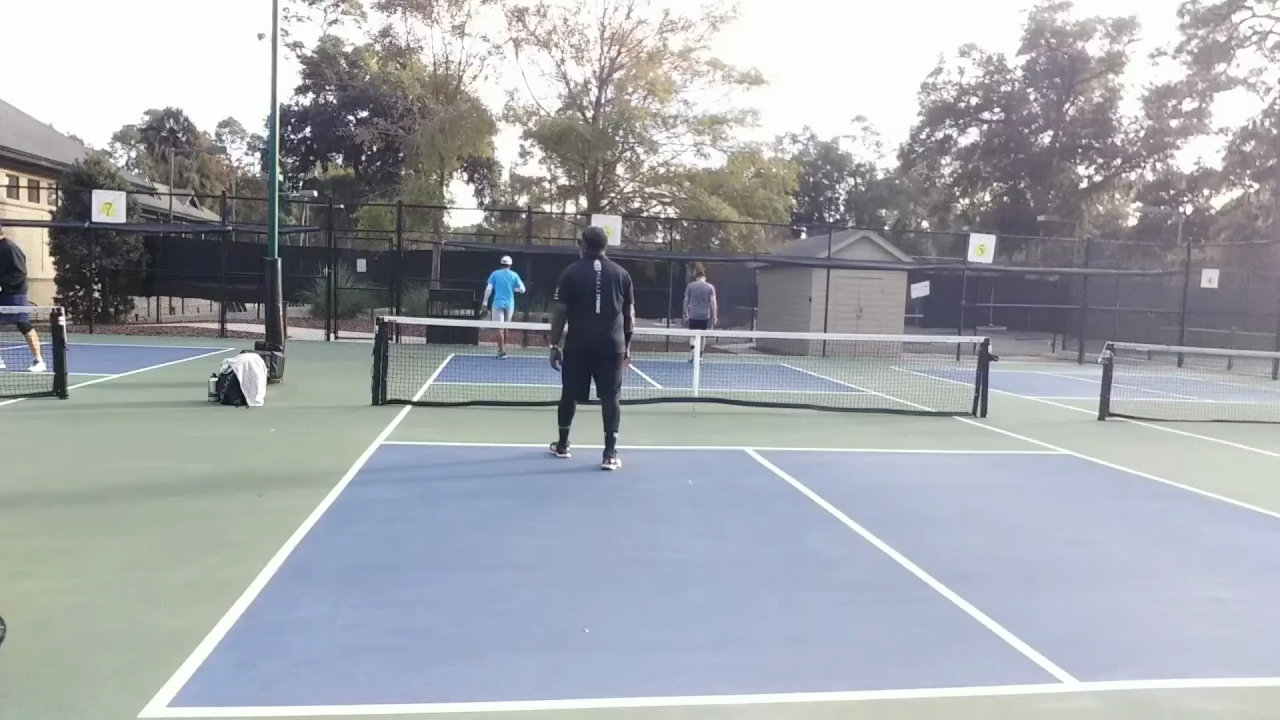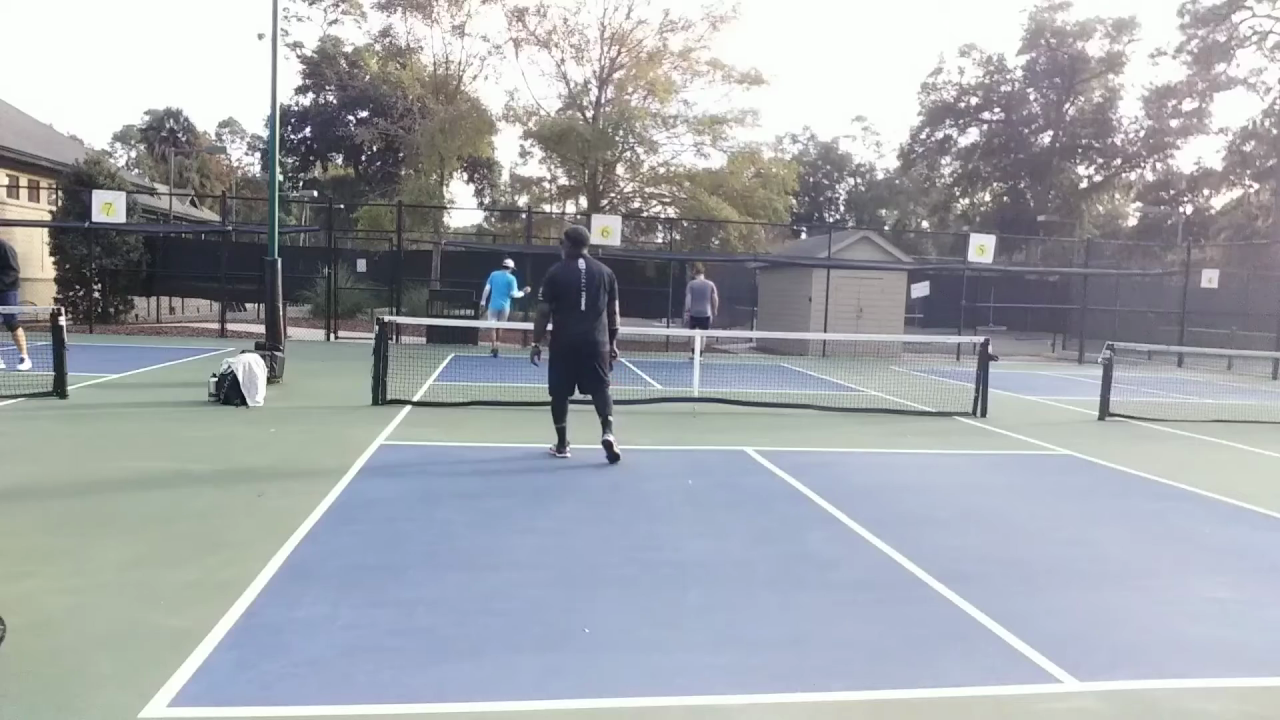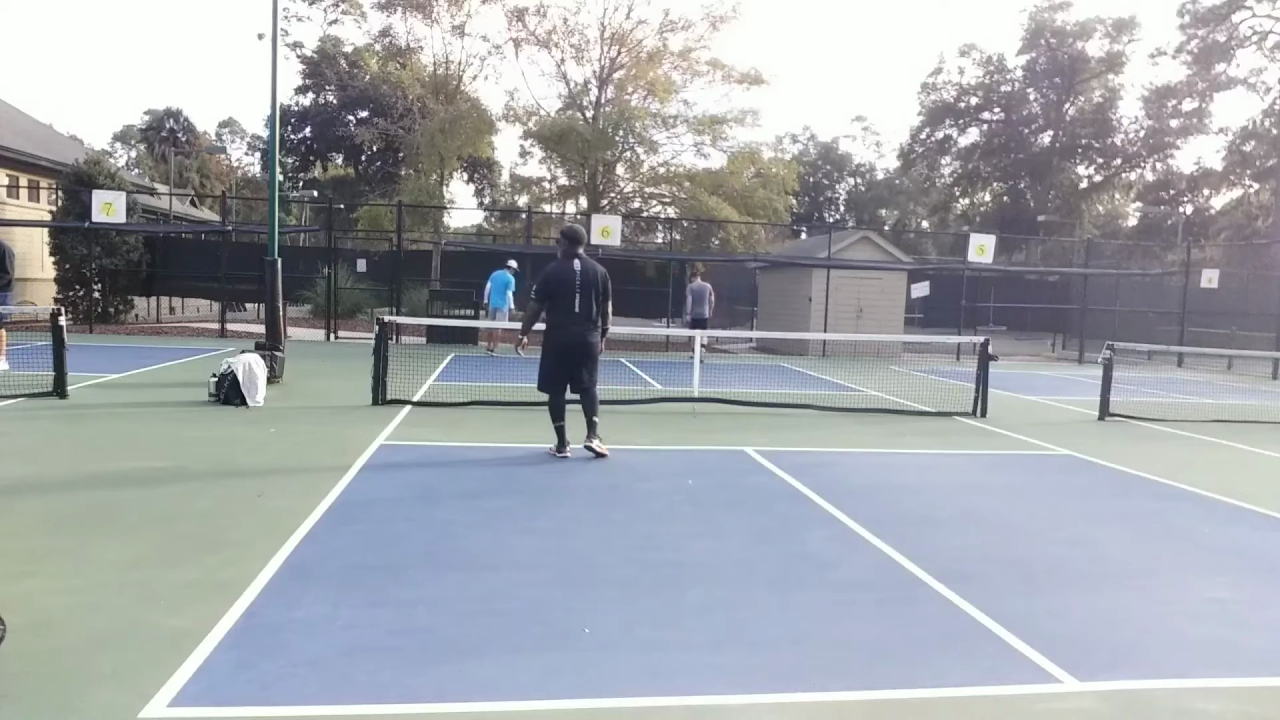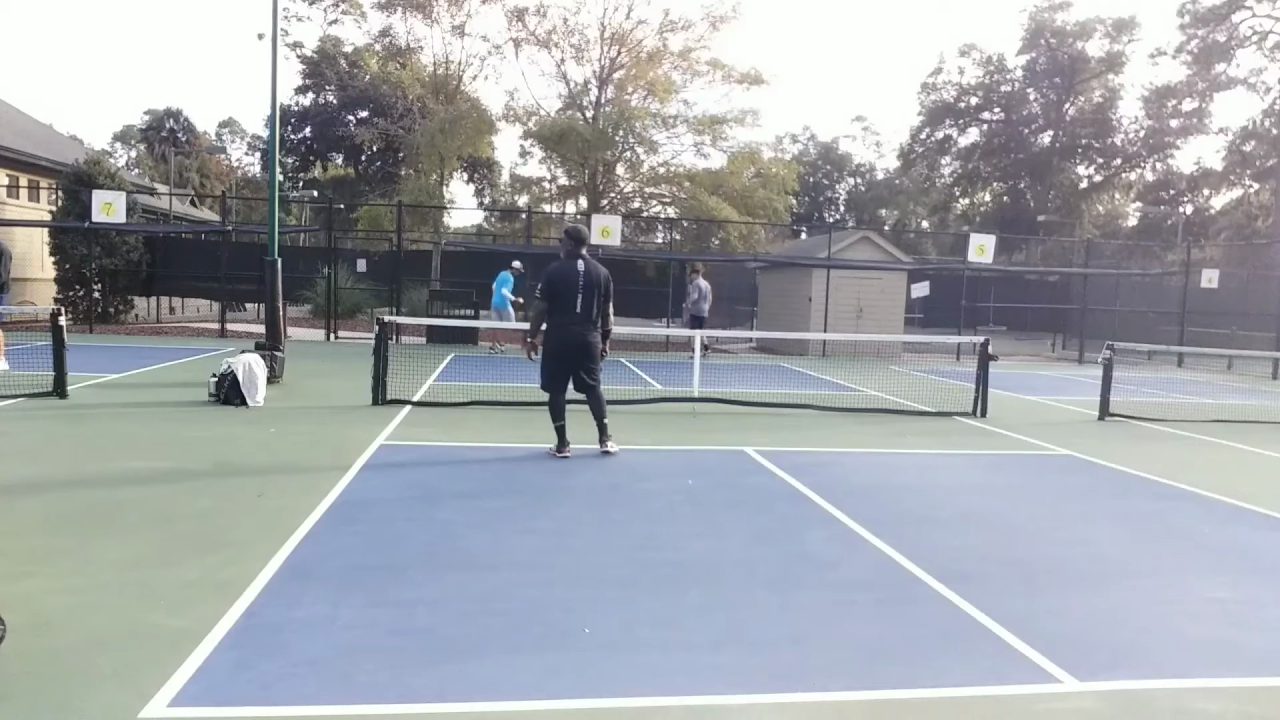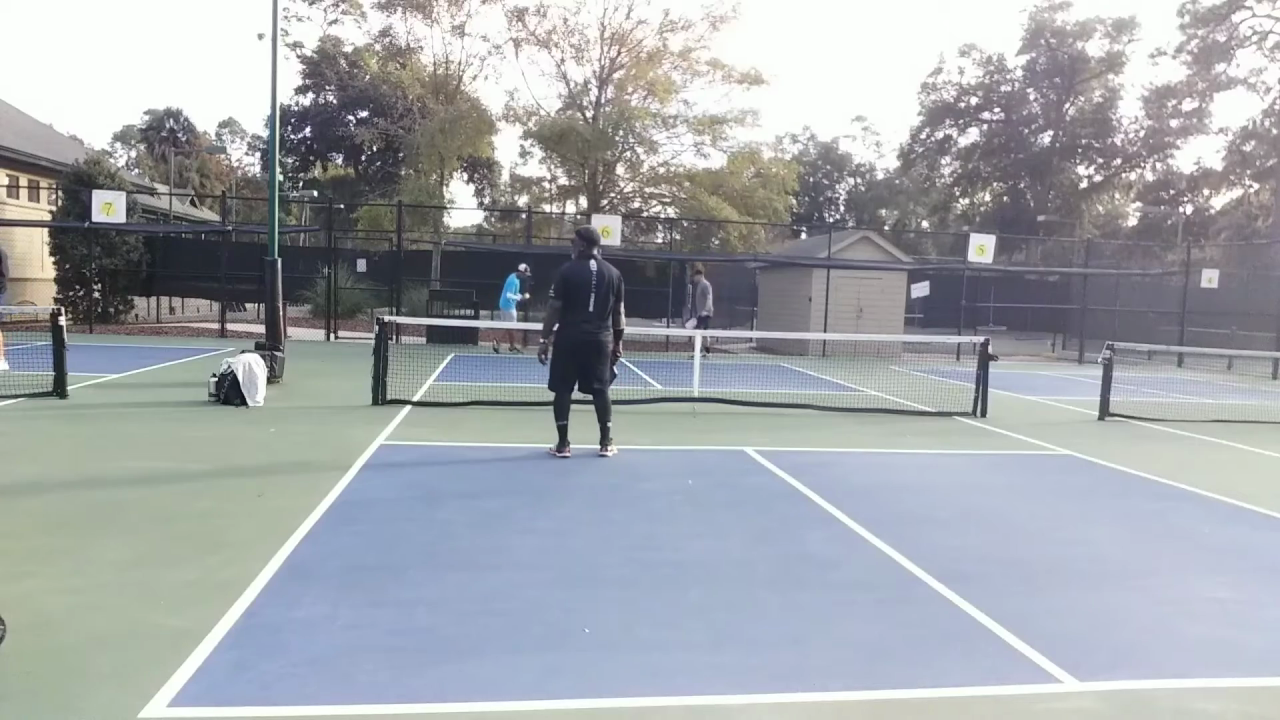
dt=0.3s
person 1, frame 1
left shoulder: (571, 273)
right shoulder: (621, 273)
left elbow: (560, 313)
right elbow: (629, 314)
left wrist: (555, 345)
right wrist: (626, 345)
left hip: (578, 344)
right hip: (611, 344)
left knee: (570, 395)
right knee: (610, 396)
left ankle: (562, 445)
right ankle: (610, 453)
person 1, frame 2
left shoulder: (556, 272)
right shoulder: (605, 272)
left elbow: (543, 311)
right elbow: (613, 311)
left wrist: (536, 342)
right wrist: (612, 341)
left hip: (564, 342)
right hip: (596, 341)
left knee: (560, 393)
right knee: (601, 389)
left ankle: (562, 444)
right ankle: (607, 434)
person 1, frame 3
left shoulder: (551, 271)
right shoulder: (599, 272)
left elbow: (535, 308)
right elbow: (606, 310)
left wrist: (523, 334)
right wrist: (602, 337)
left hip: (557, 341)
right hip: (588, 340)
left knee: (556, 391)
right knee: (587, 388)
left ankle: (562, 444)
right ankle: (592, 436)
person 1, frame 4
left shoulder: (555, 271)
right shoulder: (602, 272)
left elbow: (540, 309)
right elbow: (607, 312)
left wrist: (531, 338)
right wrist: (605, 340)
left hip: (558, 340)
right hip: (589, 340)
left knee: (557, 391)
right knee: (593, 388)
left ankle: (562, 444)
right ankle: (605, 439)
person 1, frame 5
left shoulder: (567, 270)
right shoulder: (613, 273)
left elbow: (554, 308)
right elbow: (619, 312)
left wrist: (544, 339)
right wrist: (617, 342)
left hip: (569, 339)
right hip: (600, 341)
left knee: (562, 391)
right knee: (600, 391)
left ankle: (563, 444)
right ankle: (606, 443)
